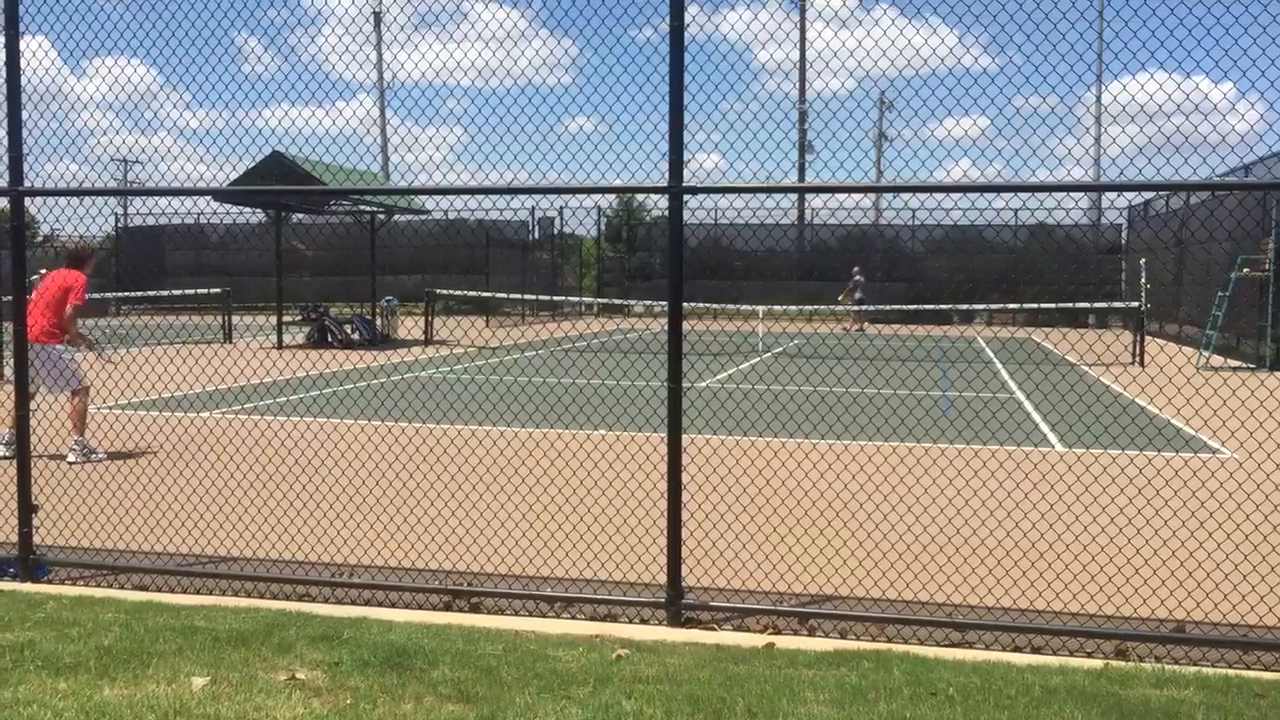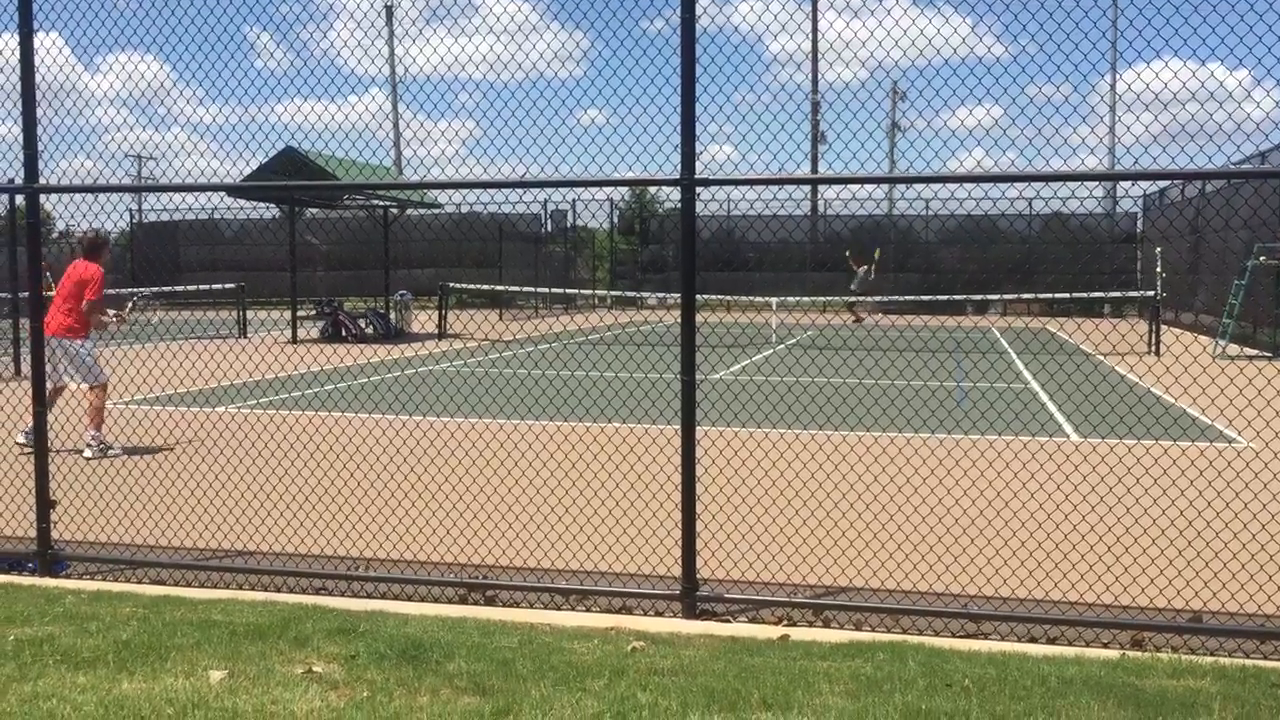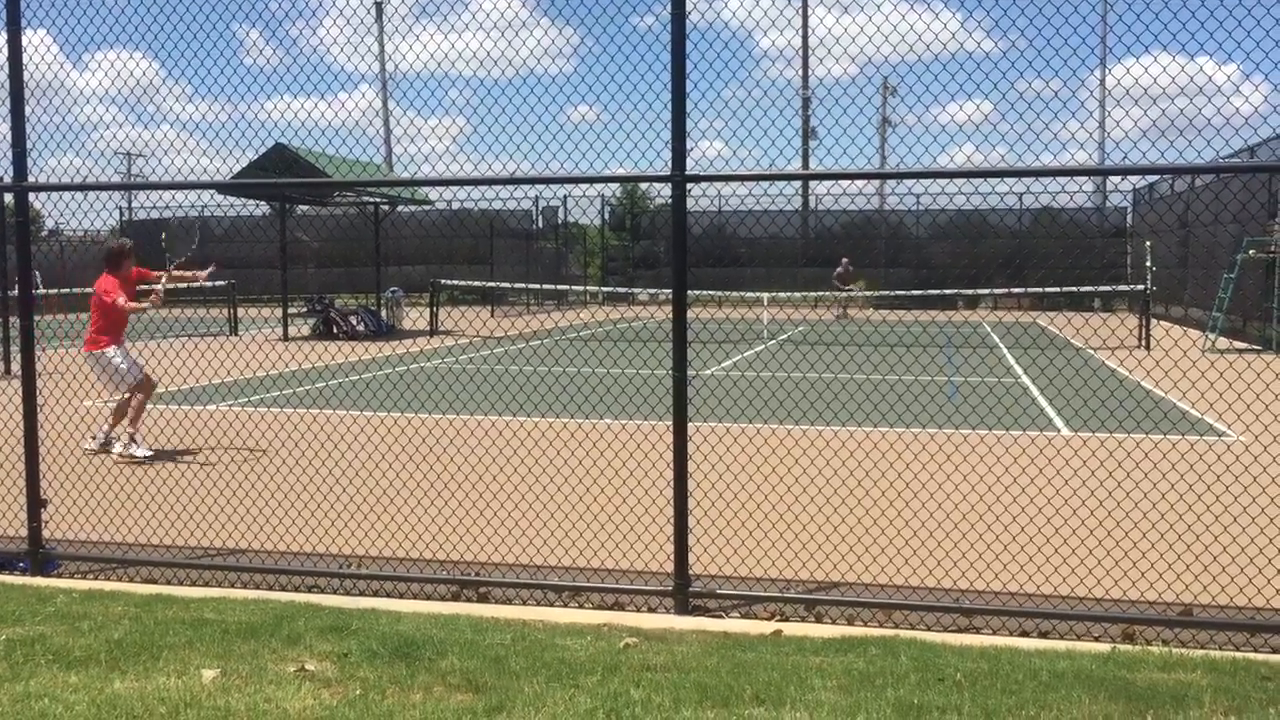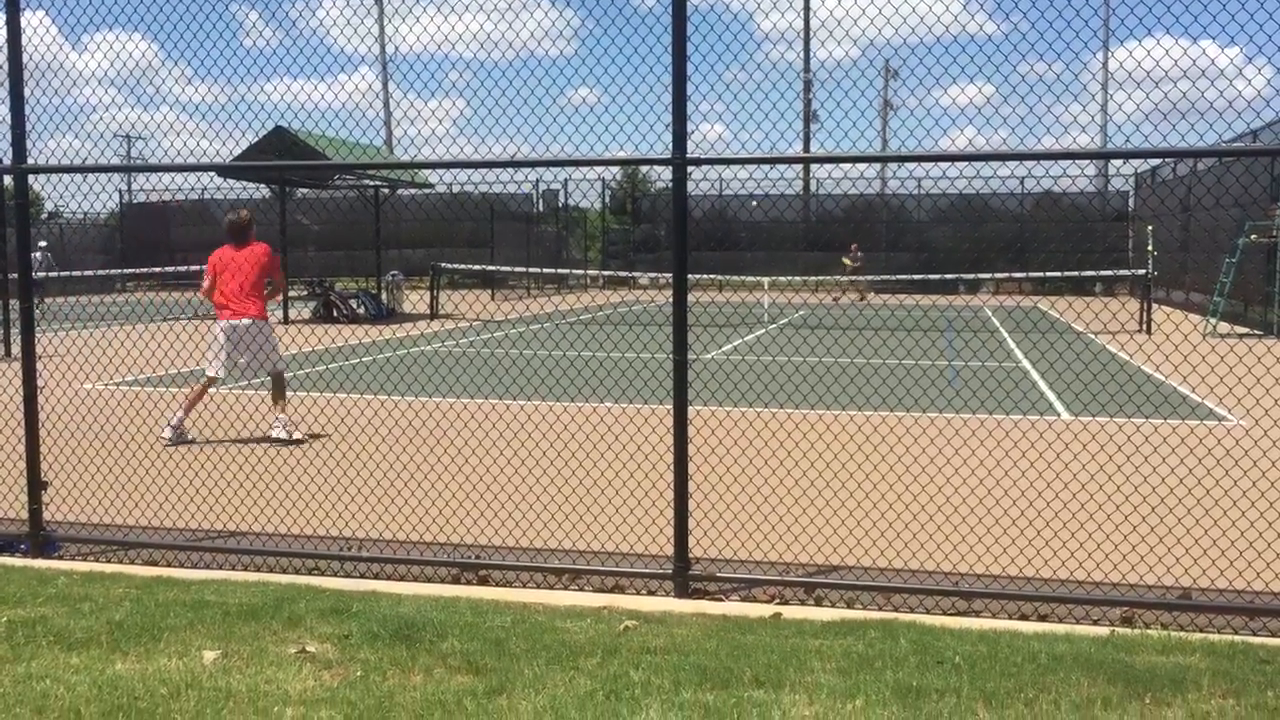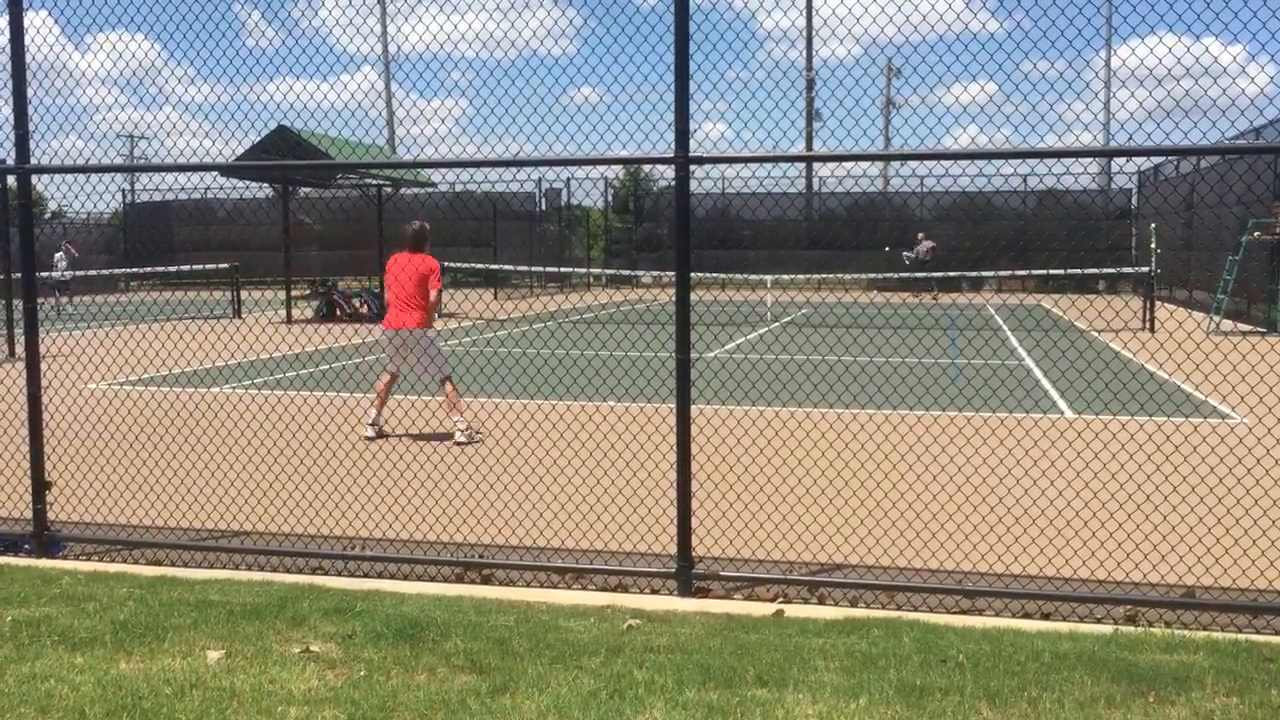
dt=1s
person 1, frame 1
left shoulder: (53, 274)
right shoulder: (79, 279)
right elbow: (69, 315)
left wrist: (75, 335)
right wrist: (74, 336)
left hip: (25, 337)
right hip: (47, 341)
right knee: (79, 389)
right ankle: (78, 447)
person 1, frame 2
left shoulder: (77, 264)
right shoulder: (96, 271)
right elbow: (86, 309)
left wrist: (105, 314)
right wrist: (100, 322)
left hip: (50, 331)
right hip: (70, 336)
left knee: (55, 386)
right knee: (98, 384)
left ankle: (30, 432)
right ankle: (95, 443)
person 1, frame 3
left shoulder: (130, 274)
right shoulder: (107, 284)
left elbow: (163, 275)
right elbow: (125, 307)
left wrist: (196, 275)
right wrist: (147, 305)
left hip: (112, 346)
right hip: (102, 348)
left knee: (136, 391)
right knee: (144, 385)
left ankle: (101, 439)
right ankle: (129, 439)
person 1, frame 4
left shoulder: (217, 256)
right shoulder: (264, 251)
left elbow: (206, 291)
right elbow: (280, 286)
left hip: (225, 322)
right hip: (255, 320)
left knee: (210, 378)
right knee: (277, 372)
left ankle: (175, 426)
right ankle: (280, 425)
person 1, frame 5
left shoulder: (392, 261)
right shoulder: (431, 263)
left elbow: (388, 296)
right elbow: (433, 299)
right wrist: (429, 322)
left hip: (391, 328)
right hip: (418, 329)
left knee: (390, 371)
right knee: (445, 378)
left ankle: (373, 424)
right ankle: (462, 429)
